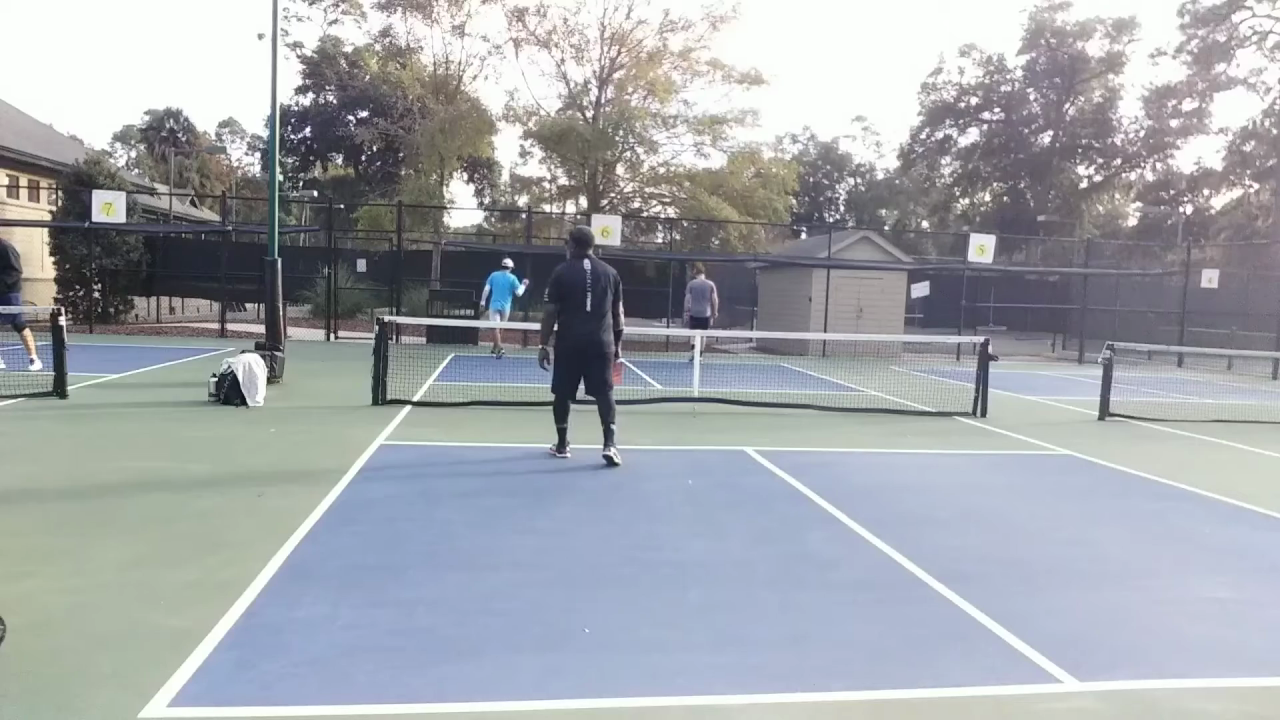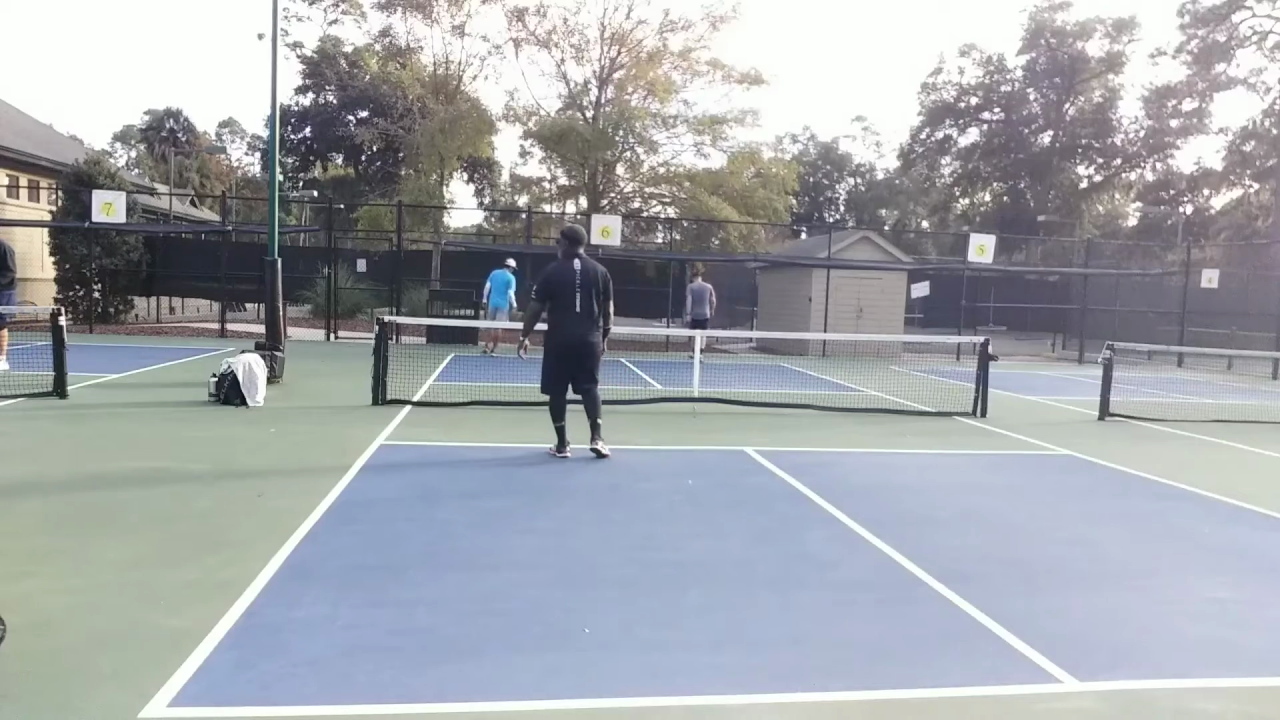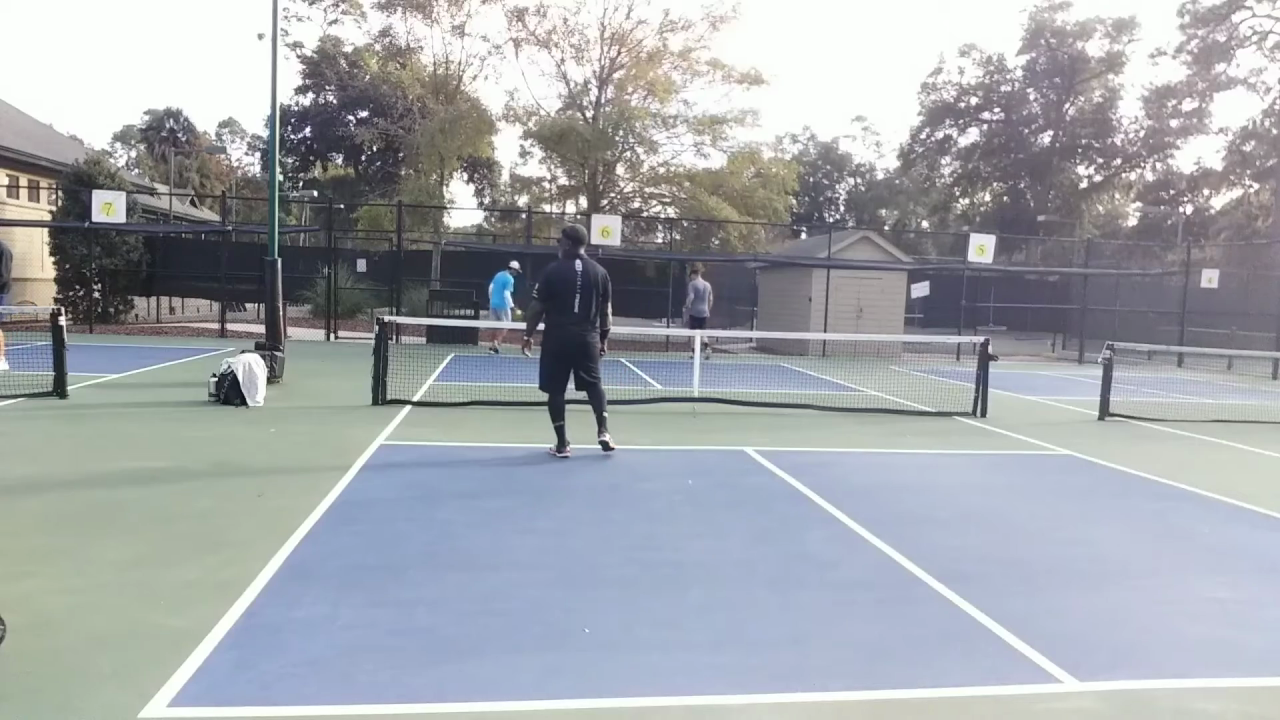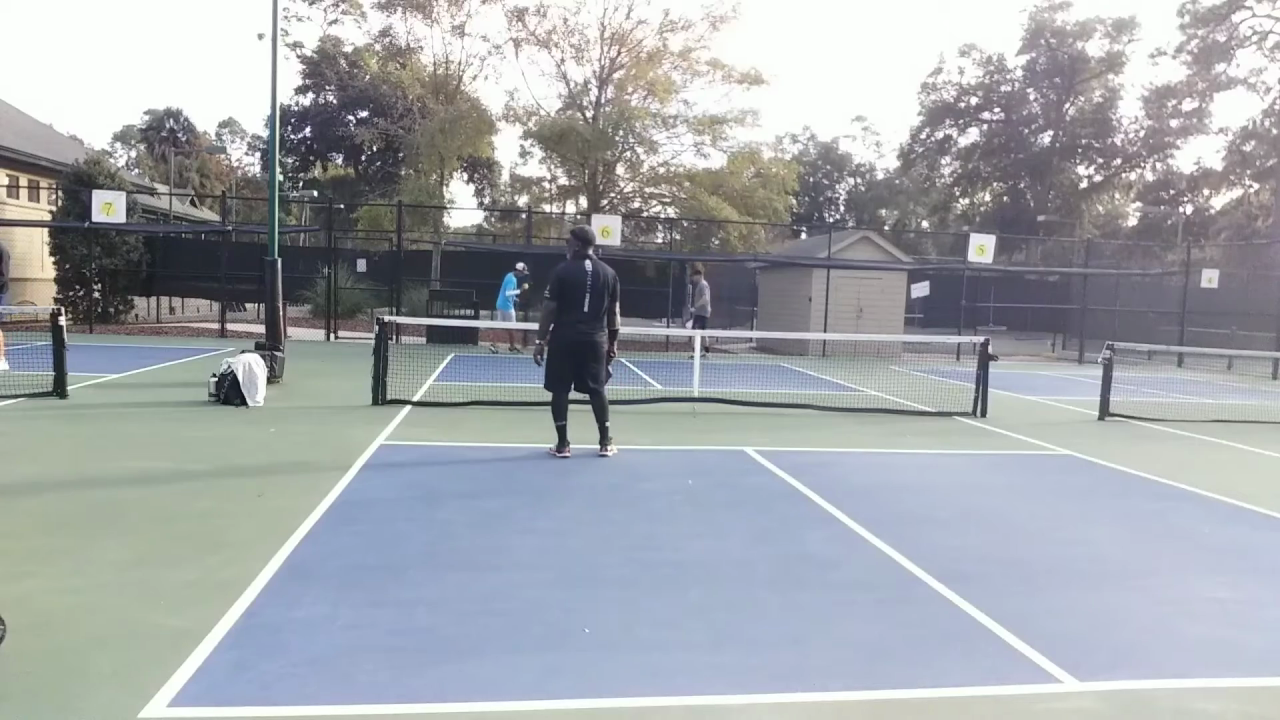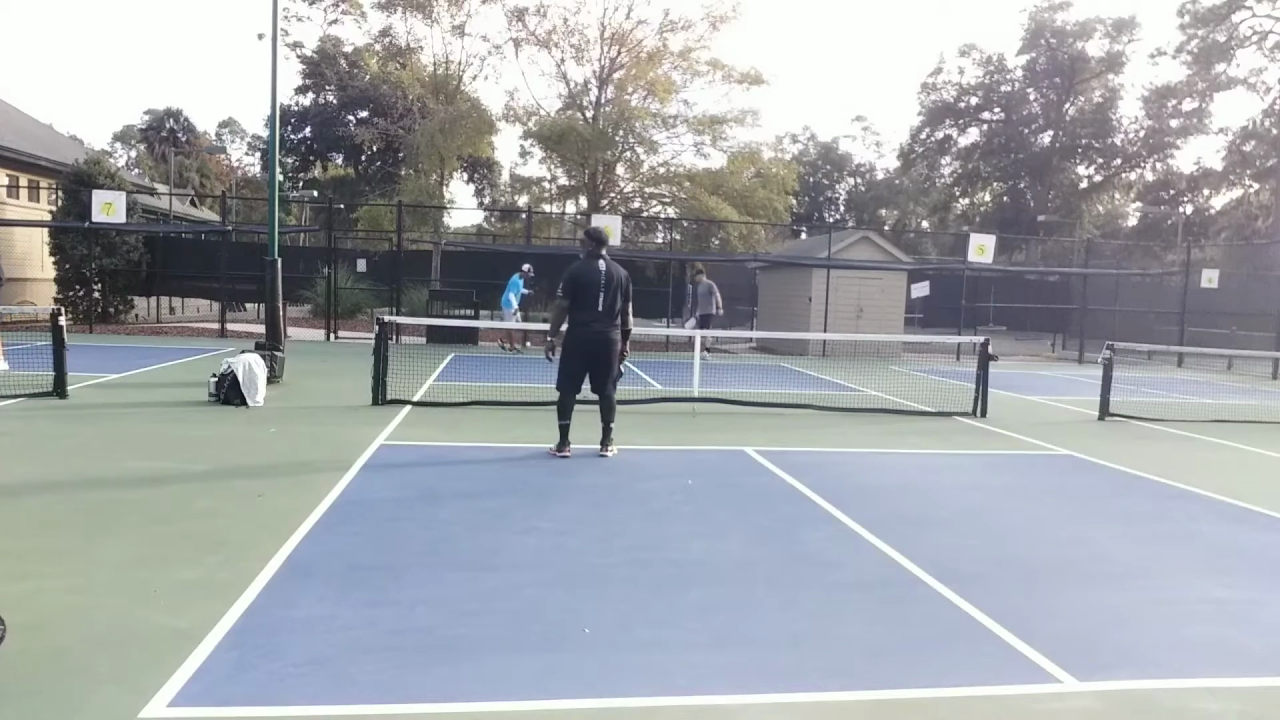
dt=0.3s
person 1, frame 1
left shoulder: (561, 272)
right shoulder: (610, 272)
left elbow: (550, 312)
right elbow: (618, 312)
left wrist: (544, 345)
right wrist: (617, 343)
left hip: (569, 342)
right hip: (601, 342)
left knee: (563, 394)
right knee: (604, 393)
left ankle: (562, 444)
right ankle: (609, 444)
person 1, frame 2
left shoulder: (552, 272)
right shoulder: (600, 271)
left elbow: (535, 309)
right elbow: (608, 310)
left wrist: (524, 336)
right wrist: (603, 338)
left hip: (559, 341)
right hip: (590, 340)
left knee: (557, 392)
right knee: (590, 389)
left ankle: (562, 444)
right ankle: (596, 438)
person 1, frame 3
left shoulder: (553, 271)
right shoulder: (600, 272)
left elbow: (536, 309)
right elbow: (606, 312)
left wrist: (527, 335)
right wrist: (603, 340)
left hip: (557, 340)
right hip: (587, 340)
left knee: (556, 391)
right knee: (594, 385)
left ankle: (562, 444)
right ankle: (603, 433)
person 1, frame 4
left shoulder: (563, 271)
right shoulder: (609, 273)
left elbow: (549, 309)
right elbow: (614, 312)
left wrist: (540, 340)
right wrist: (612, 342)
left hip: (564, 340)
right hip: (595, 340)
left knee: (560, 390)
right knee: (597, 390)
left ankle: (562, 444)
right ankle: (605, 442)
person 1, frame 5
left shoulder: (576, 270)
right shoulder: (621, 273)
left elbow: (561, 307)
right elbow: (627, 312)
left wrist: (552, 337)
right wrist: (625, 342)
left hip: (578, 339)
right hip: (609, 340)
left knee: (567, 390)
right knee: (606, 391)
left ankle: (563, 443)
right ankle: (606, 443)
